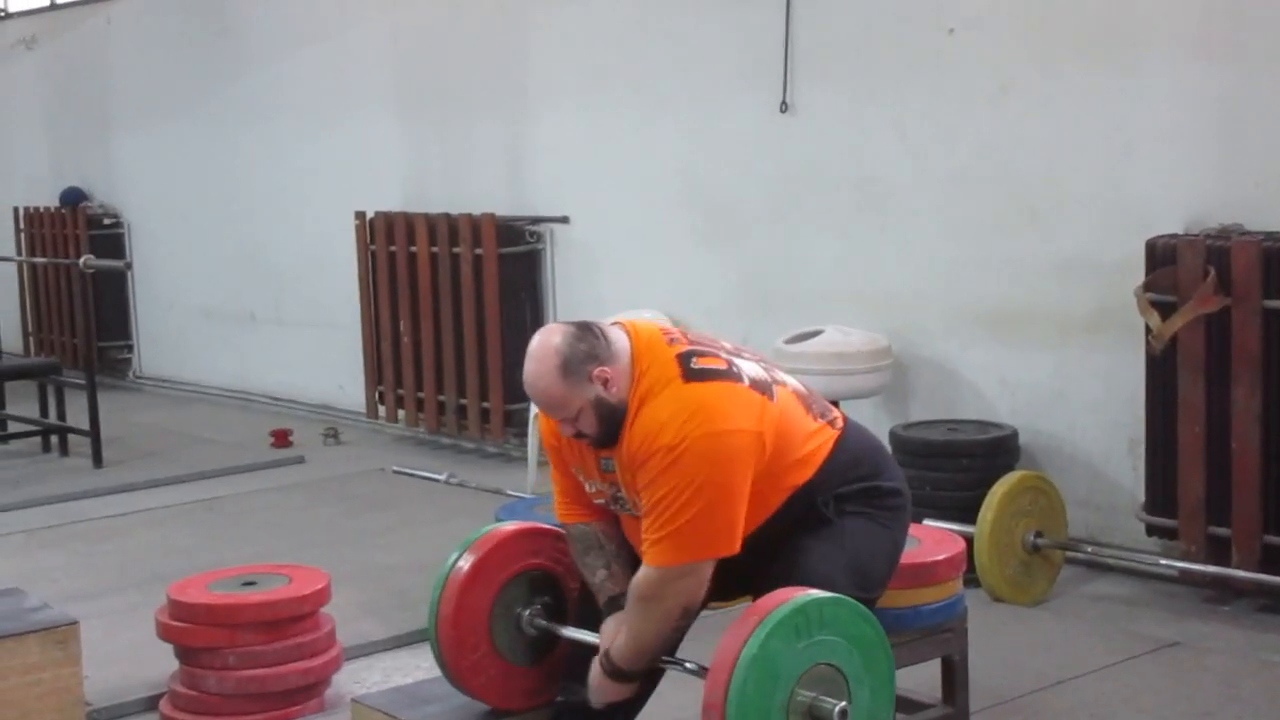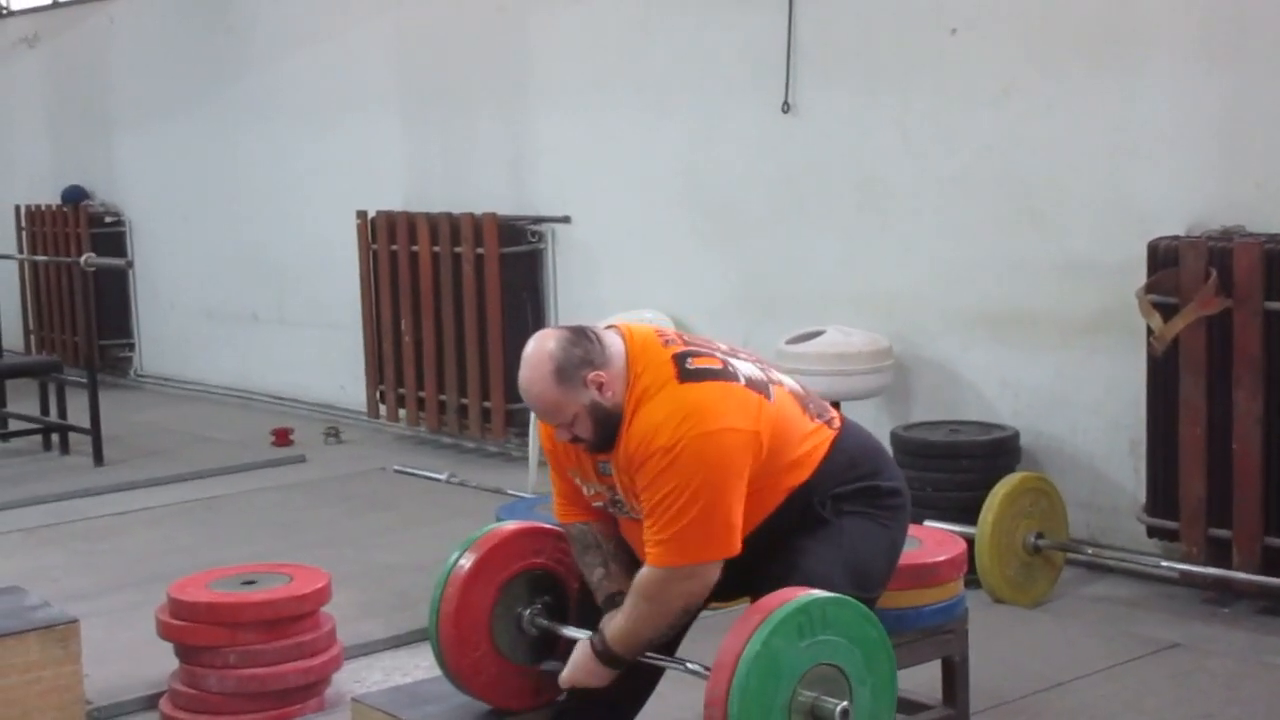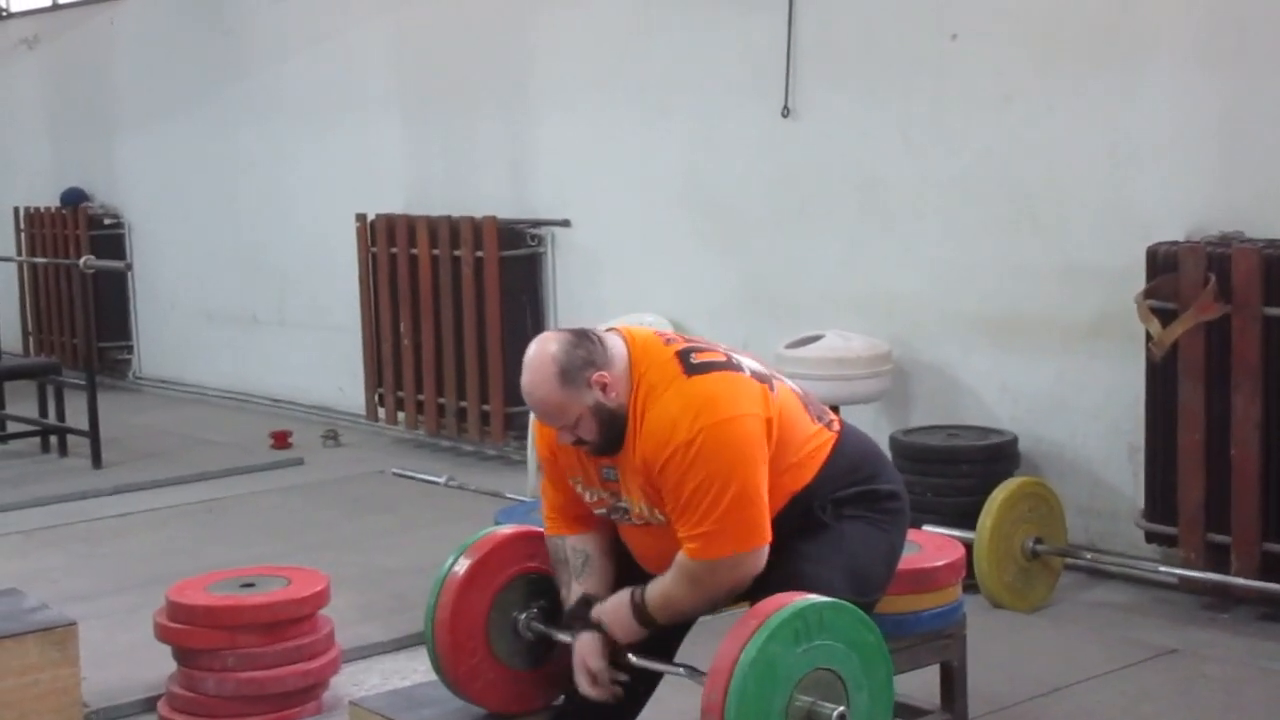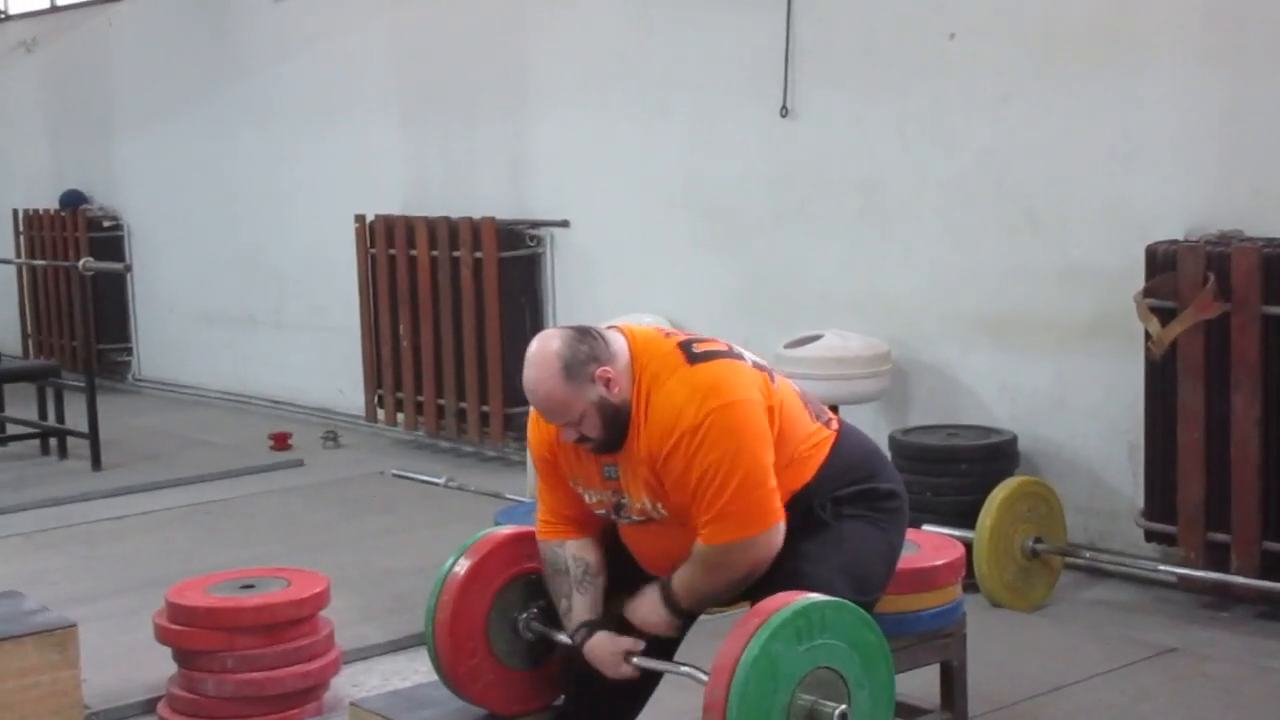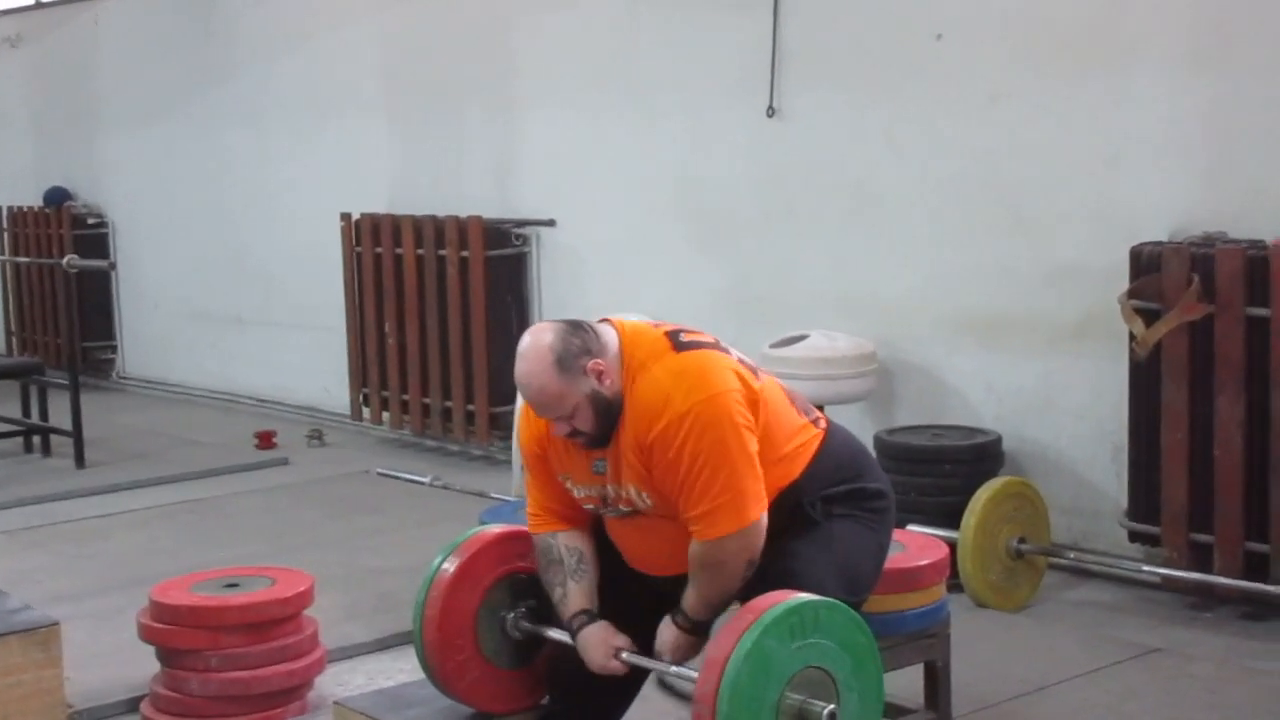
dt=0.3s
person 1, frame 1
left shoulder: (693, 413)
right shoulder: (570, 398)
left elbow: (676, 579)
right elbow: (585, 511)
left wrist: (622, 668)
right wrist: (616, 607)
right knee: (601, 612)
person 1, frame 2
left shoulder: (689, 413)
right shoulder: (569, 402)
left elbow: (685, 575)
right elbow: (584, 510)
left wrist: (608, 653)
right wrist: (612, 603)
person 1, frame 3
left shoulder: (698, 406)
right shoulder: (566, 404)
left elbow: (728, 563)
right elbow: (575, 521)
left wrist: (639, 612)
right wrist: (585, 624)
person 1, frame 4
left shoulder: (701, 397)
right shoulder: (561, 404)
left elbow: (748, 546)
right elbow: (565, 527)
left wrist: (672, 601)
right wrist: (587, 630)
person 1, frame 5
left shoulder: (687, 388)
right shoulder: (551, 402)
left elbow: (733, 537)
right elbow: (557, 520)
left wrist: (690, 622)
right wrist: (583, 621)
